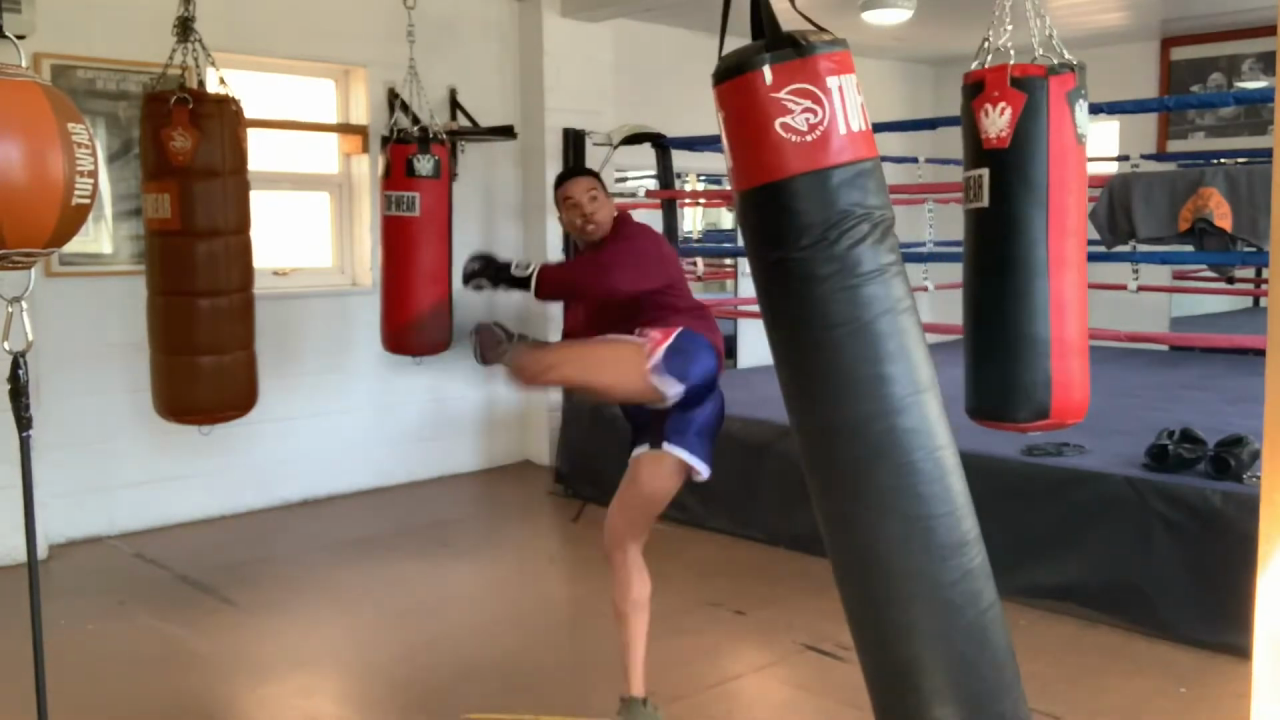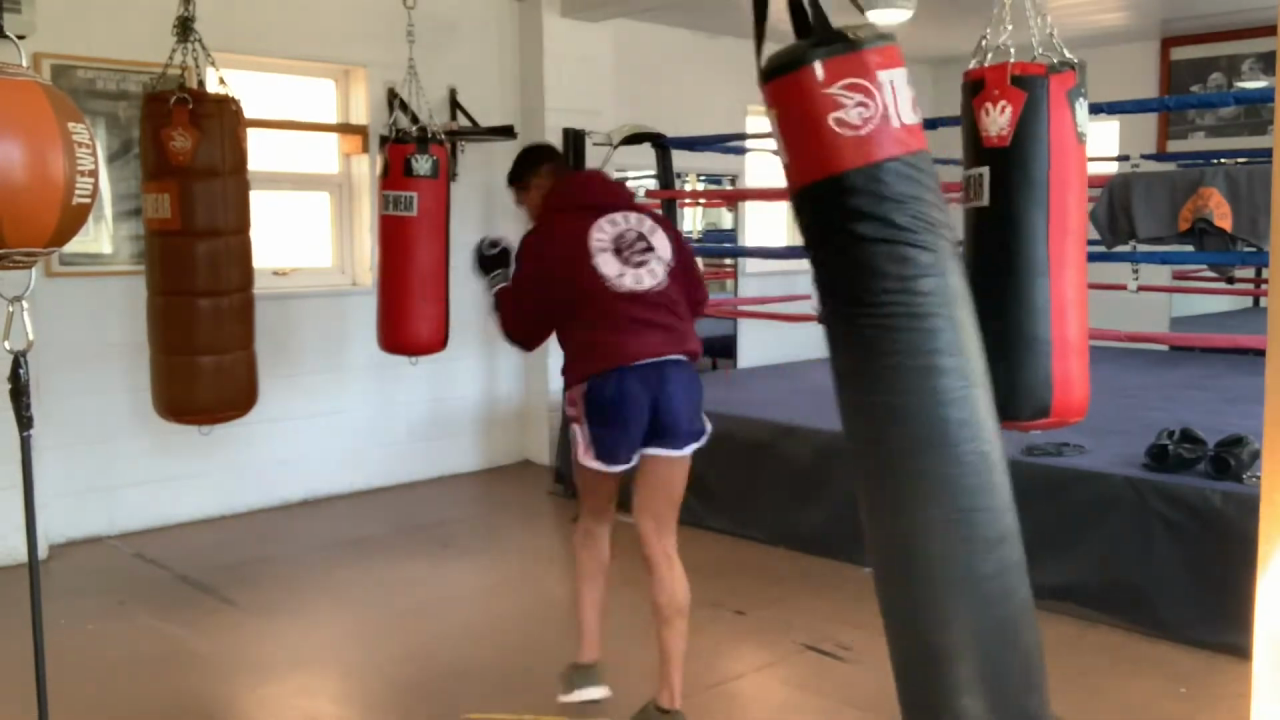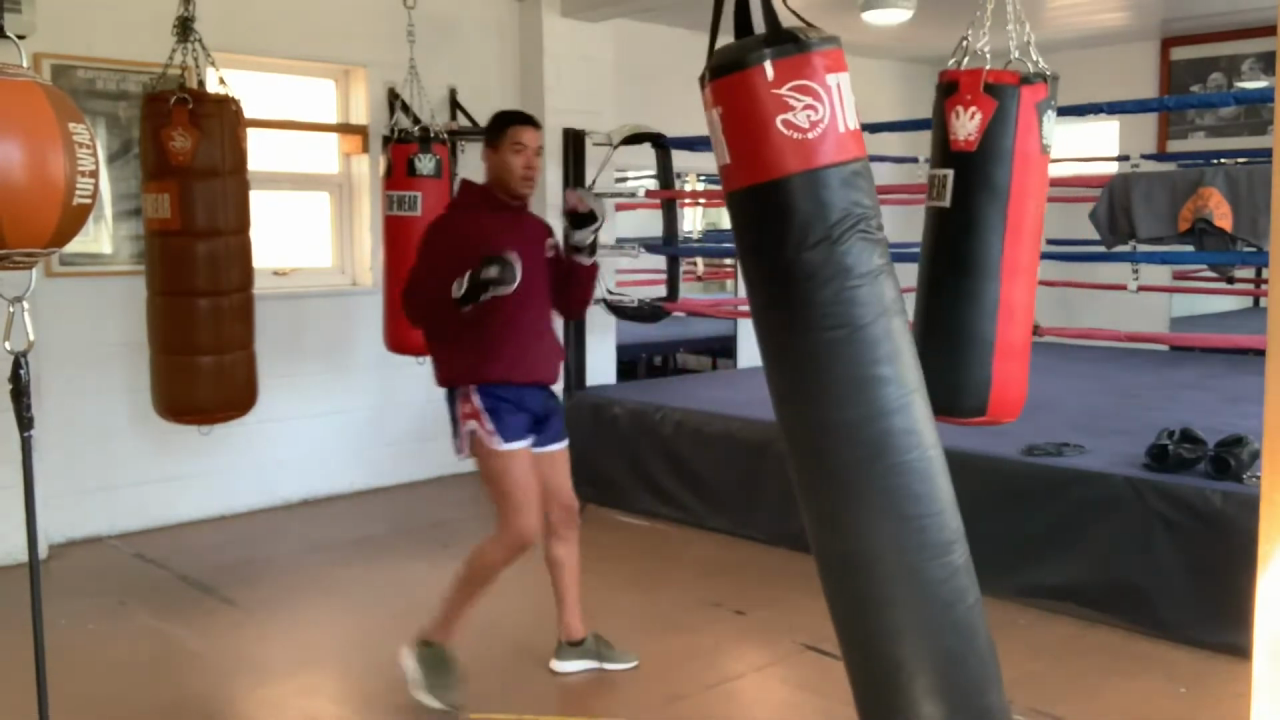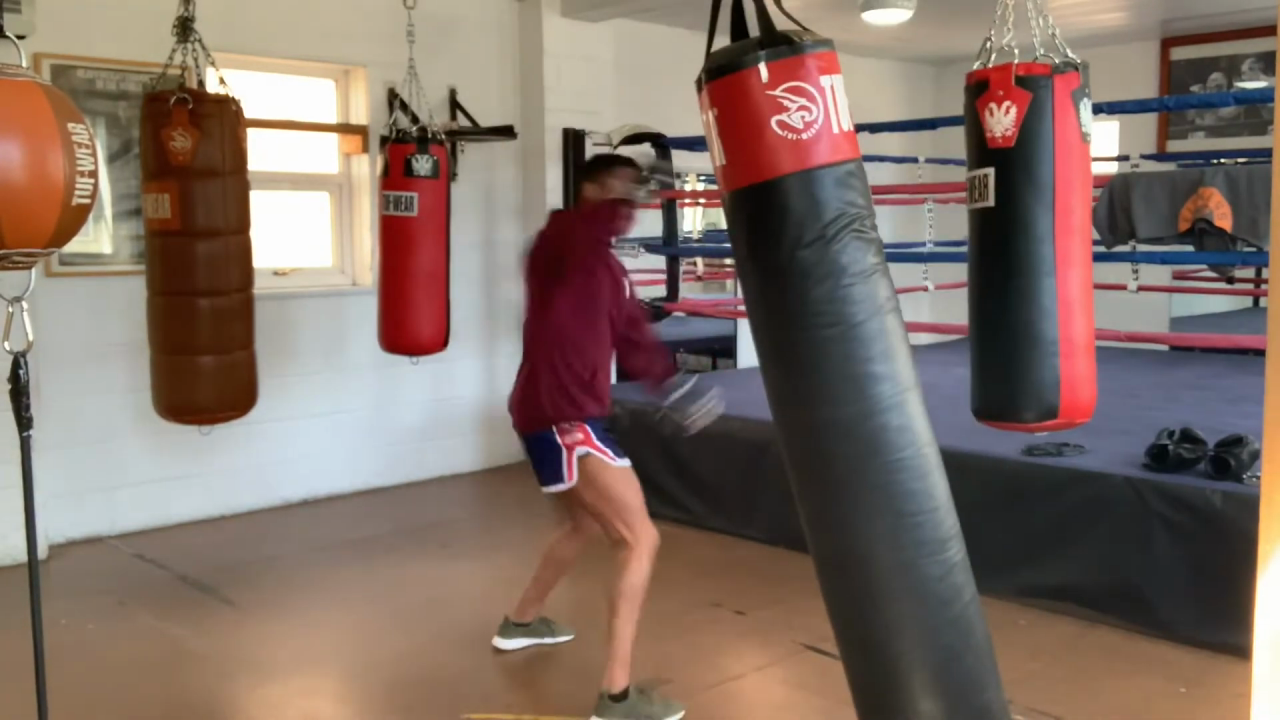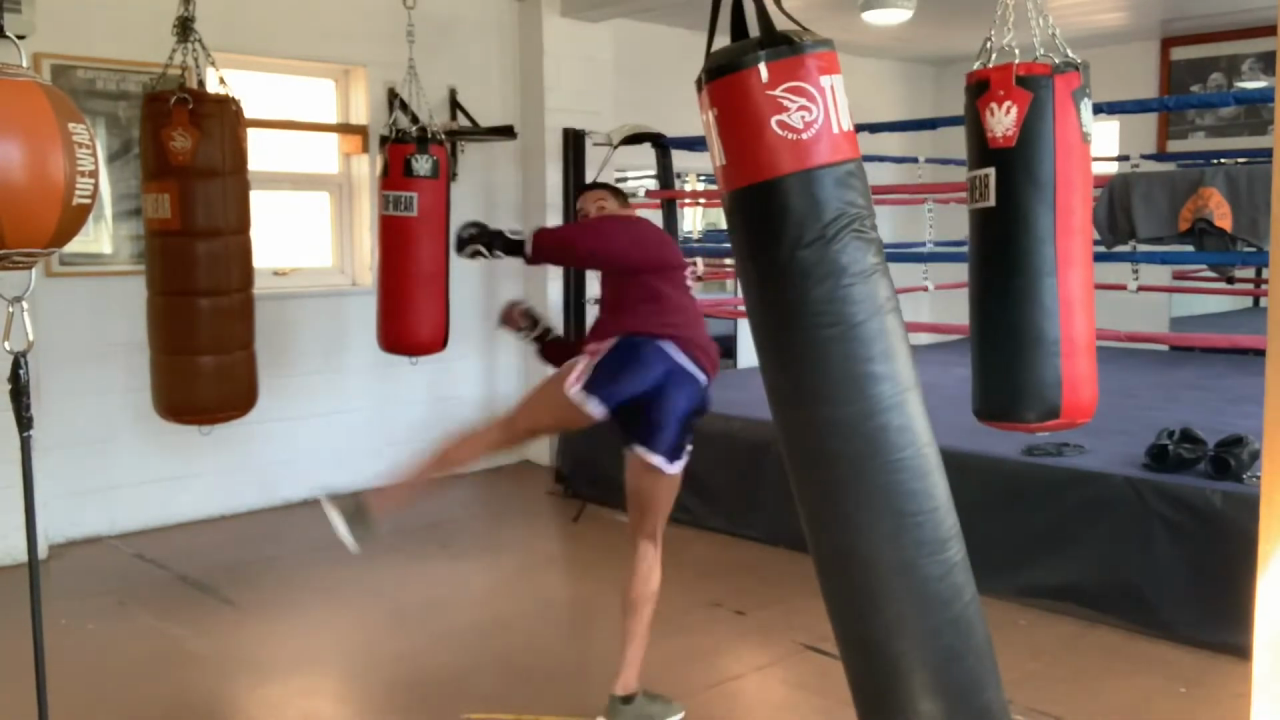
dt=0.5s
person 1, frame 1
left shoulder: (636, 243)
right shoulder: (586, 303)
left elbow: (608, 282)
right elbow: (593, 350)
left wrist: (521, 276)
right wrist: (520, 342)
left hip: (675, 348)
right hip: (677, 411)
left knee: (544, 366)
right knee: (620, 541)
person 1, frame 2
left shoulder: (543, 241)
right shoulder: (645, 216)
left elbow: (523, 333)
right elbow: (694, 297)
left wrist: (500, 277)
left hip: (604, 386)
right hip: (676, 377)
left knee: (594, 521)
right knee: (659, 543)
left ankle: (586, 665)
person 1, frame 3
left shoulder: (536, 229)
right shoulder: (460, 223)
left elbow: (571, 301)
right elbow: (420, 307)
left wrist: (583, 237)
right wrist: (472, 288)
left hip: (534, 390)
right hip: (485, 391)
left knee: (563, 514)
right knee: (522, 528)
left ankle: (574, 639)
right ankle: (432, 642)
person 1, frame 4
left shoulder: (610, 270)
right shoulder: (559, 246)
left elbow: (635, 339)
right elbow: (588, 224)
left wrist: (679, 388)
left hip: (546, 419)
right hip: (562, 423)
left knee: (586, 524)
right knee: (640, 540)
left ankle: (521, 620)
person 1, frame 5
left shoulder: (637, 236)
right shoulder: (649, 278)
left elbow: (615, 245)
left wrist: (517, 244)
right wrist: (543, 335)
left hip: (637, 352)
right hip: (689, 384)
left knee: (496, 433)
right knee: (646, 542)
left ankle: (372, 506)
